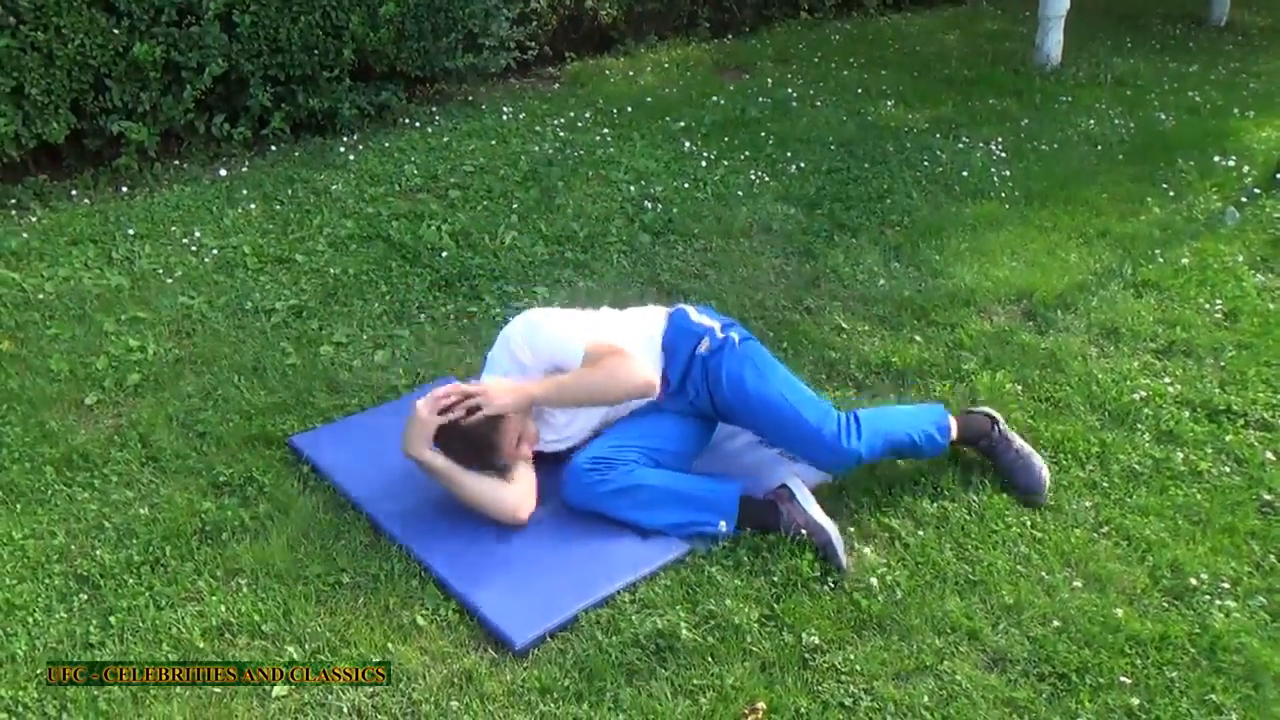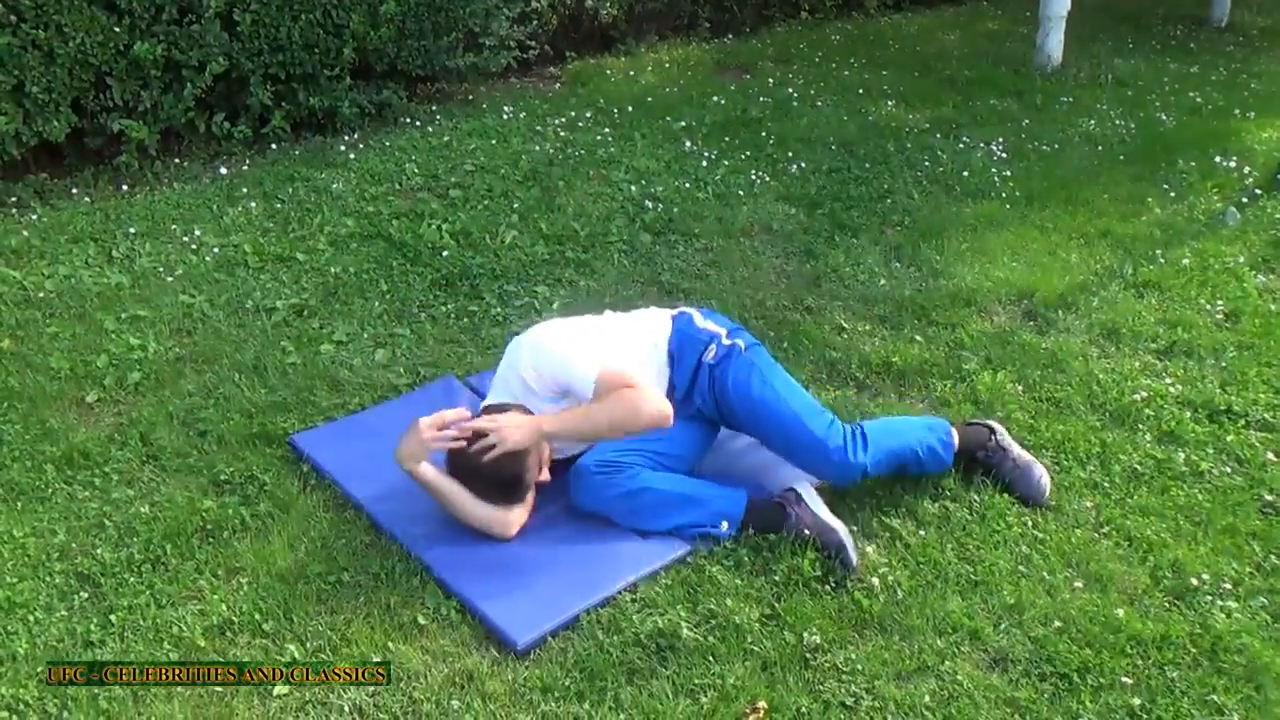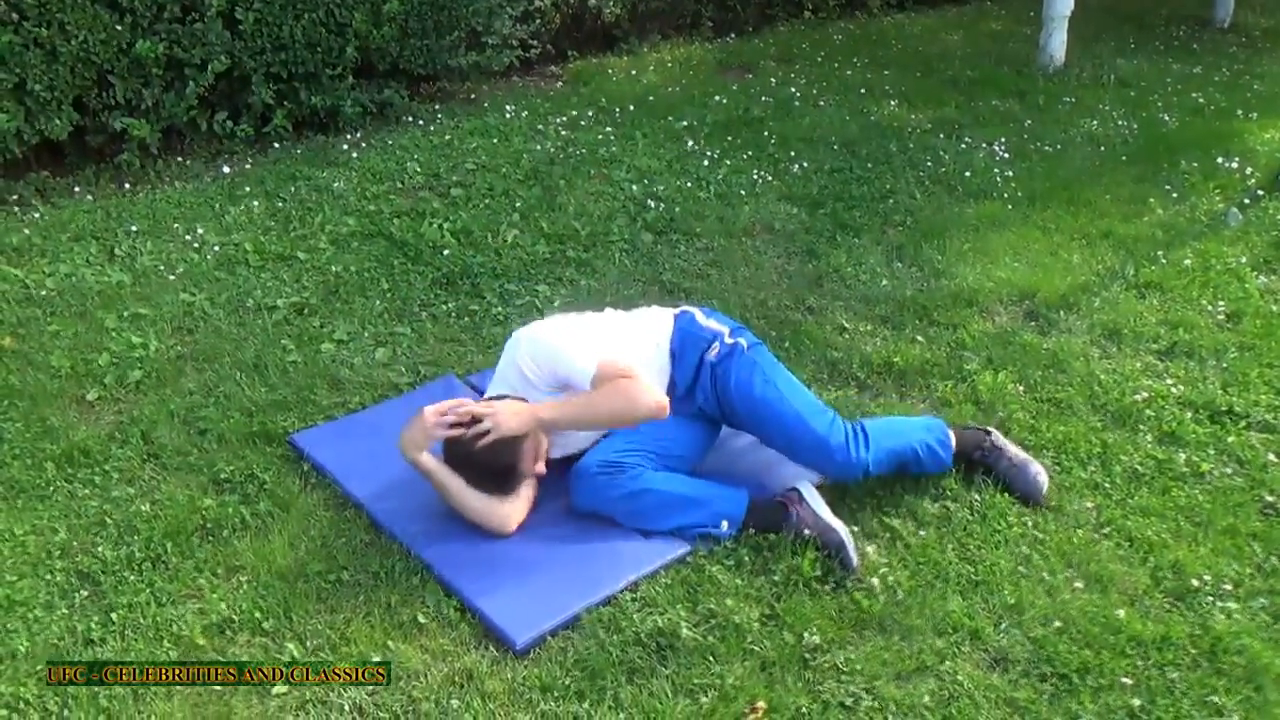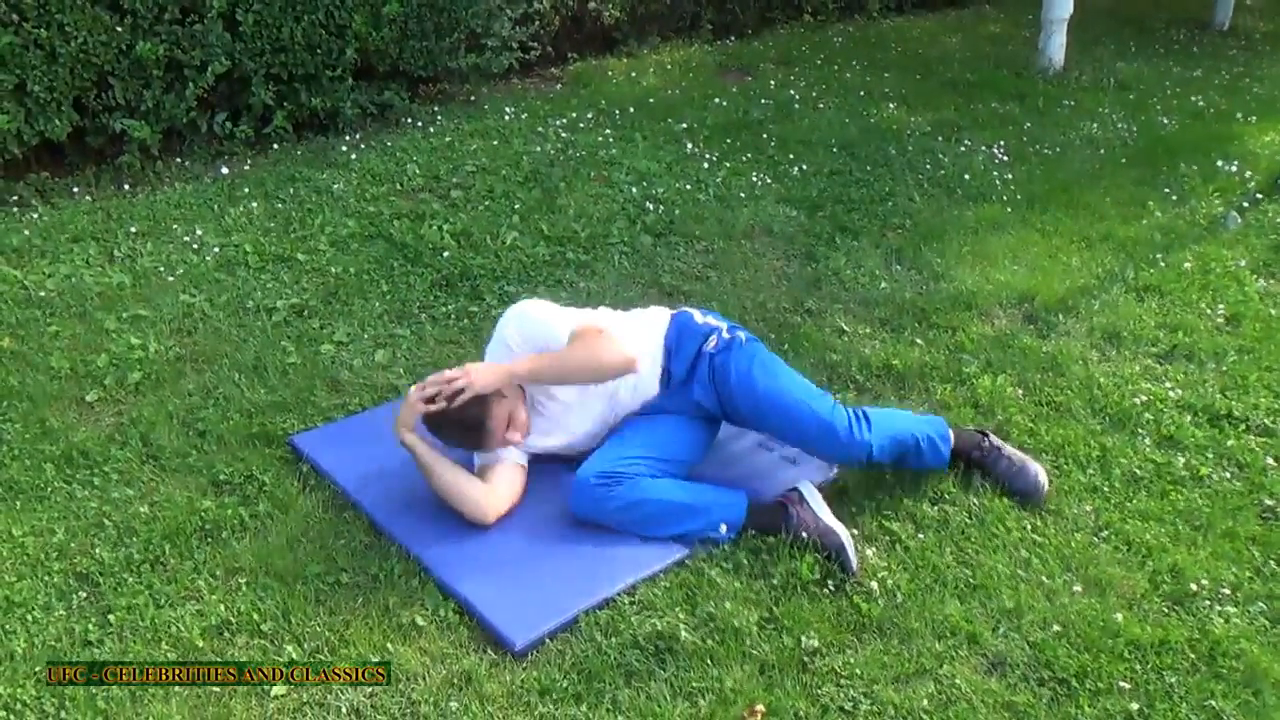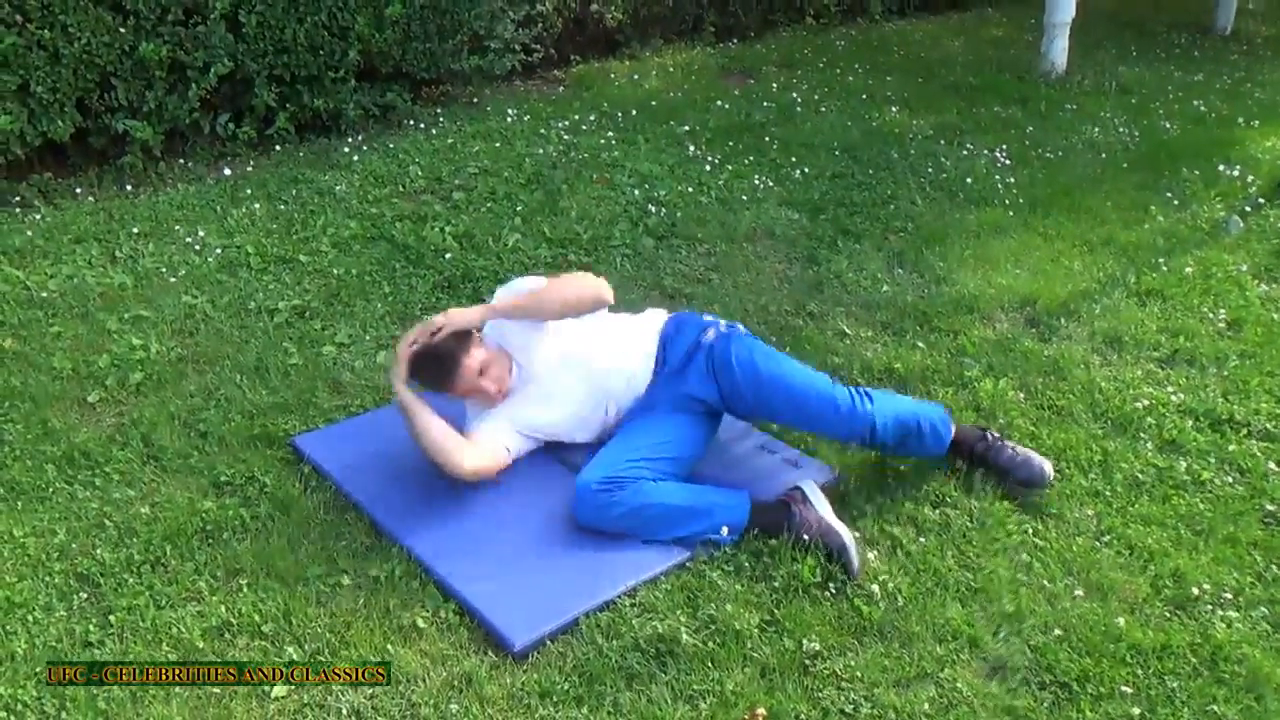
dt=0.2s
person 1, frame 1
left shoulder: (528, 338)
right shoulder: (494, 420)
left elbow: (638, 374)
right elbow: (517, 508)
left wrist: (526, 392)
right wrist: (424, 456)
left hip: (689, 348)
right hip: (661, 413)
left knee: (836, 443)
right knee: (584, 480)
left ankle: (970, 427)
right ankle: (769, 512)
person 1, frame 2
left shoulder: (534, 358)
right shoulder: (497, 440)
left elbow: (651, 407)
right elbow: (506, 524)
left wrist: (542, 425)
right wrist: (414, 467)
left hip: (694, 352)
right hip: (679, 417)
left knee: (839, 454)
right knee: (590, 483)
left ankle: (972, 440)
right ankle: (776, 514)
person 1, frame 3
left shoulder: (534, 351)
right shoulder: (503, 434)
left elbow: (645, 400)
right elbow: (504, 519)
left wrist: (534, 415)
right wrist: (419, 456)
left hip: (695, 350)
right hip: (680, 417)
left knee: (842, 453)
right knee: (592, 483)
left ankle: (967, 442)
right ankle: (777, 513)
person 1, frame 4
left shoulder: (519, 327)
right shoulder: (505, 437)
left elbow: (619, 353)
right elbow: (487, 507)
left wrist: (503, 370)
right wrist: (411, 438)
left hip: (690, 350)
right hip: (662, 412)
left knee: (844, 436)
right knee: (590, 492)
left ankle: (966, 443)
right ankle: (778, 516)
person 1, frame 5
left shoulder: (512, 303)
right shoulder: (496, 422)
left elbow: (596, 291)
right elbow: (466, 465)
left wrist: (482, 311)
right wrist: (406, 398)
left hip: (685, 348)
right hip: (656, 412)
left knee: (844, 411)
right knee: (593, 498)
left ankle: (970, 440)
right ankle: (780, 516)
